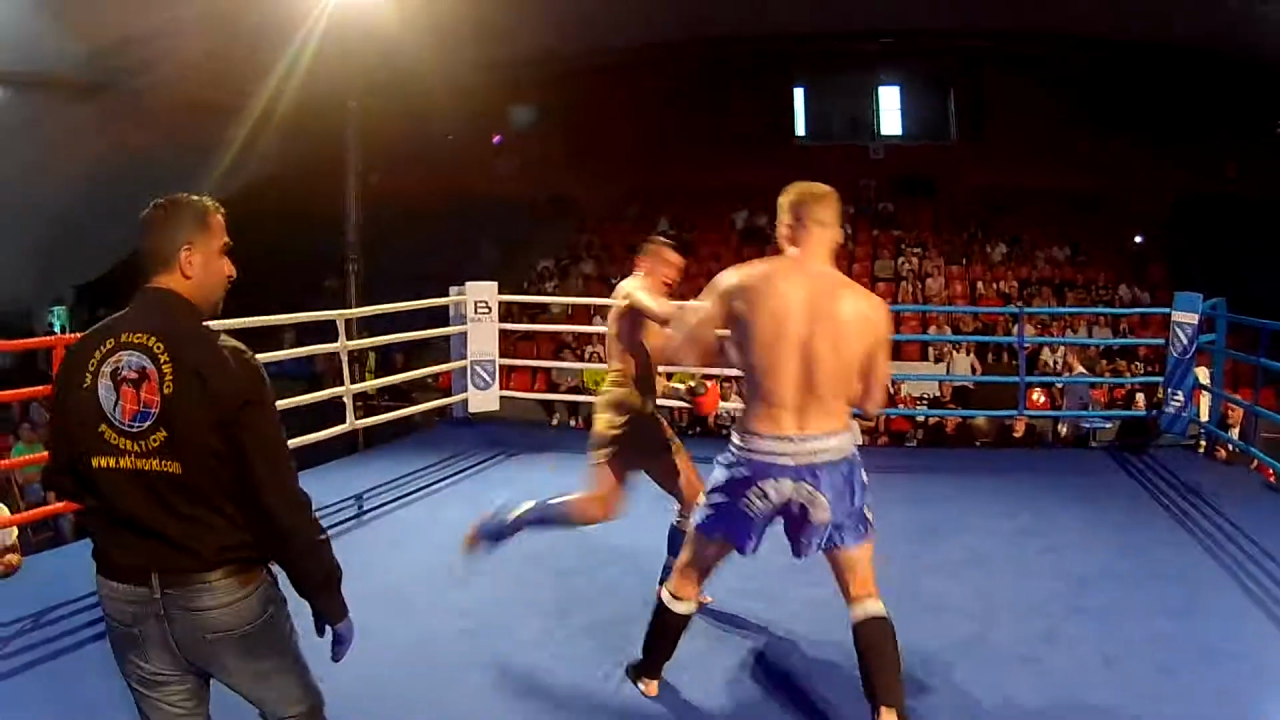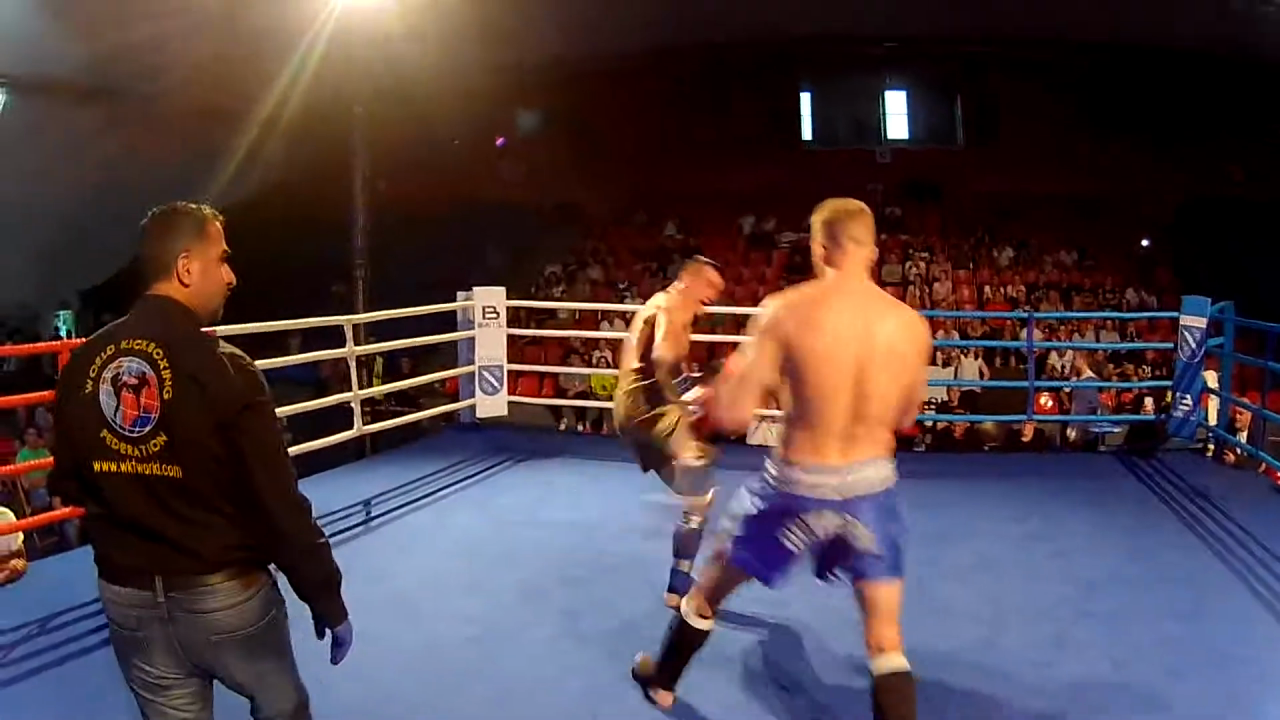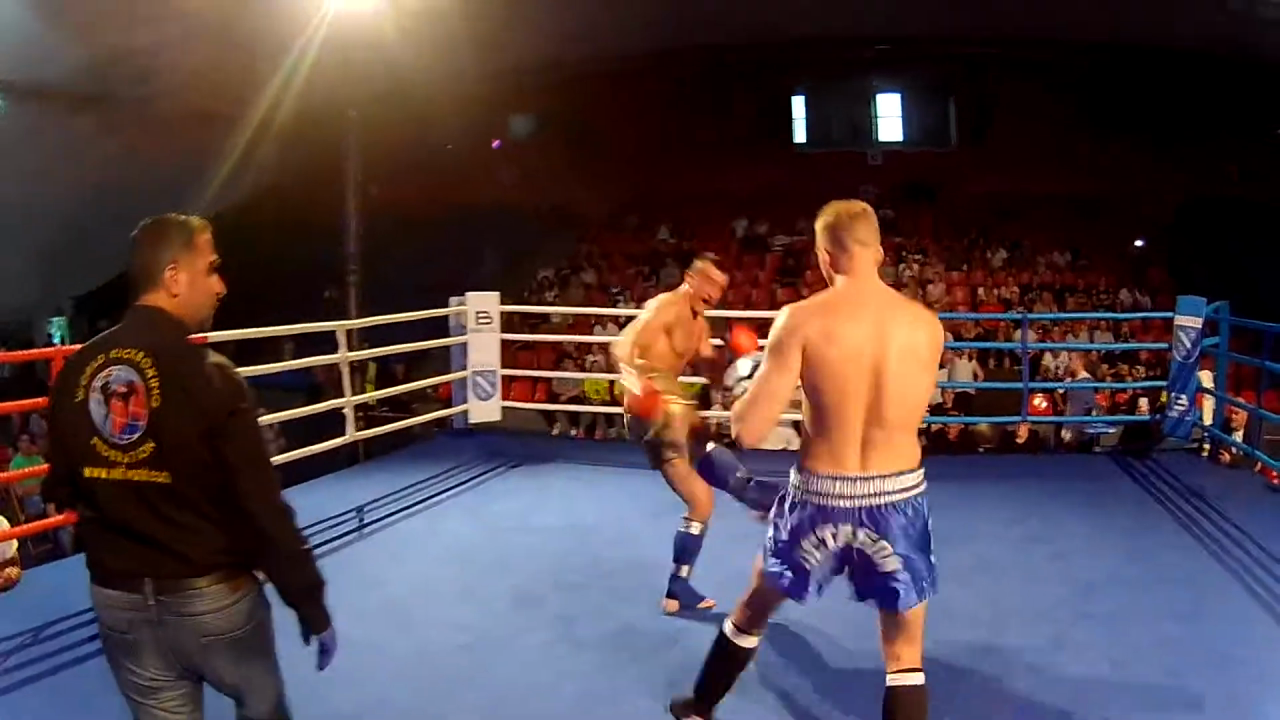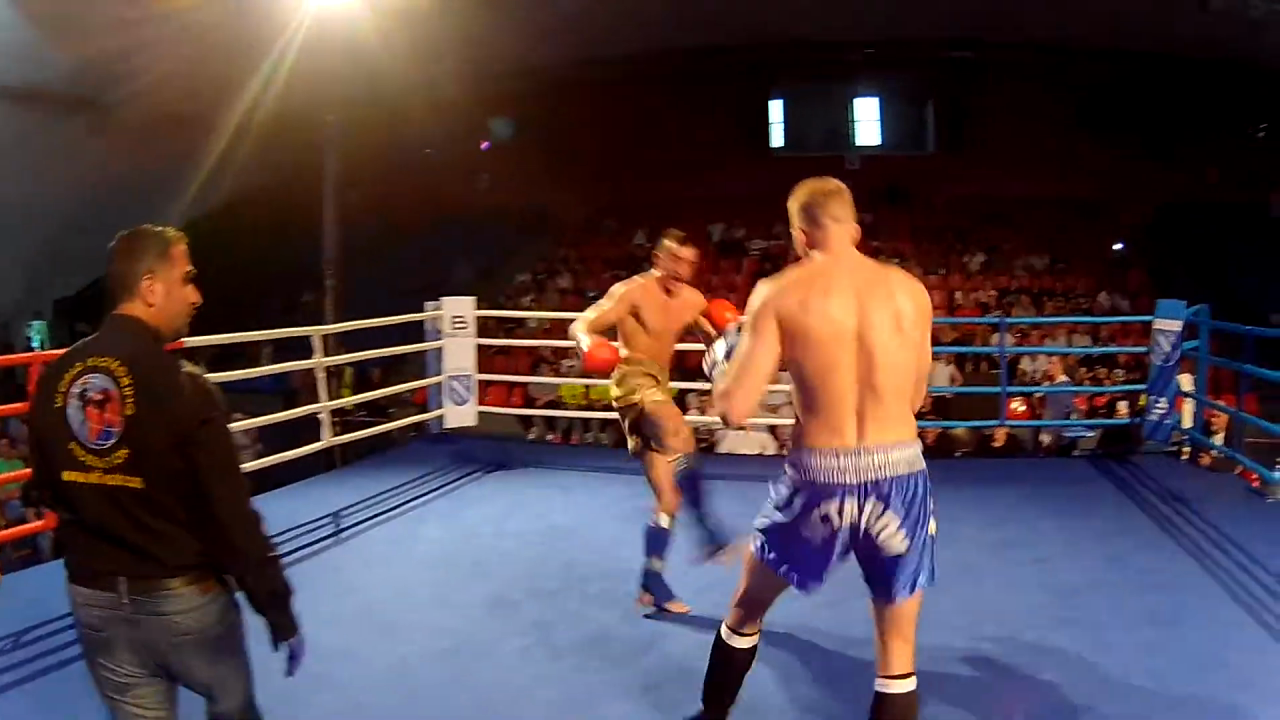
dt=0.1s
person 1, frame 1
left shoulder: (741, 282)
right shoulder: (867, 308)
left elbow: (682, 349)
right elbow: (872, 401)
left hip: (758, 461)
right hip: (830, 462)
left knee: (689, 571)
right knee: (862, 591)
left ankle: (649, 671)
person 1, frame 2
left shoulder: (785, 312)
right shoulder: (912, 325)
left elbow: (725, 413)
left hip: (794, 487)
right hip: (872, 488)
left knee: (715, 588)
right knee: (886, 645)
left ankle: (663, 678)
person 1, frame 3
left shoulder: (802, 320)
right shoulder: (927, 326)
left elbow: (748, 432)
left wrist: (751, 377)
left hip: (820, 500)
right hip: (899, 502)
left knee: (754, 610)
right knee: (905, 655)
person 1, frame 4
left shoulder: (778, 294)
right shoulder: (912, 293)
left elbow: (735, 409)
left wrist: (728, 357)
left hip: (817, 484)
right hip: (898, 482)
left knee: (749, 607)
right knee: (896, 656)
person 2, frame 1
left shoulder: (81, 357)
right shoulder: (221, 362)
left elbow: (64, 479)
right elbow: (277, 499)
right wrist: (328, 597)
left hip: (126, 595)
right hip: (225, 594)
person 2, frame 2
left shoulder: (83, 364)
right shoulder: (221, 368)
left elbow: (69, 483)
right elbow: (276, 503)
right wrist: (327, 600)
left hip: (129, 598)
right hip: (227, 596)
person 2, frame 3
left shoulder: (75, 372)
right shoulder: (208, 377)
left elbow: (63, 489)
right elbow: (260, 509)
right wrist: (312, 607)
left hip: (120, 602)
right hip: (214, 600)
person 2, frame 4
left shoulder: (56, 379)
right shoulder: (180, 387)
left elbow: (45, 491)
right elbow: (230, 514)
right wrist: (280, 611)
left hip: (98, 602)
right hip: (187, 598)
person 3, frame 1
left shoulder: (644, 308)
right shoulder: (633, 290)
right elbow: (658, 312)
left wrist: (683, 391)
left hip: (642, 411)
right hip: (626, 406)
left knee: (693, 494)
right knee: (600, 507)
right ankle: (500, 525)
person 3, frame 2
left shoulder: (675, 316)
right shoulder: (672, 306)
right elbow: (663, 354)
right wrist: (692, 390)
left hip: (653, 406)
right hip: (646, 400)
left knee: (697, 496)
left ankle: (678, 584)
person 3, frame 3
left shoulder: (697, 323)
right shoulder: (664, 307)
left elbow: (713, 370)
right elbow: (622, 346)
right wrist: (635, 383)
left hip: (669, 408)
right hip: (652, 405)
left knee: (702, 503)
left ankle: (679, 590)
person 3, frame 4
left shoulder: (693, 300)
right shoulder: (631, 291)
left elbow: (717, 340)
right elbow: (582, 326)
left wrist: (725, 332)
right wrist: (587, 343)
left hip: (659, 386)
right hip: (632, 383)
left knee: (667, 496)
right knee: (680, 434)
left ankle: (653, 585)
right ankle: (709, 534)
